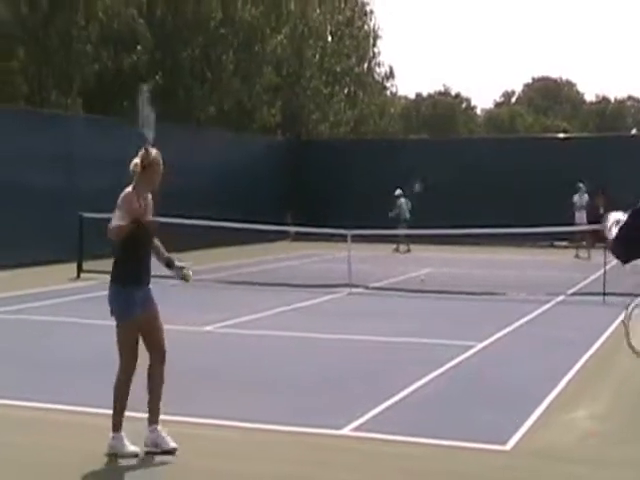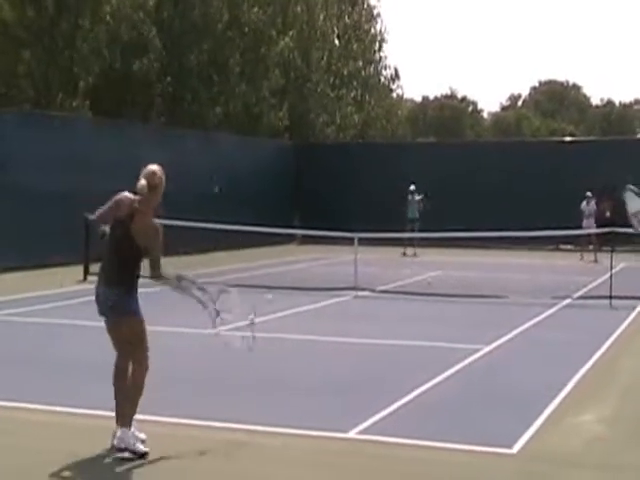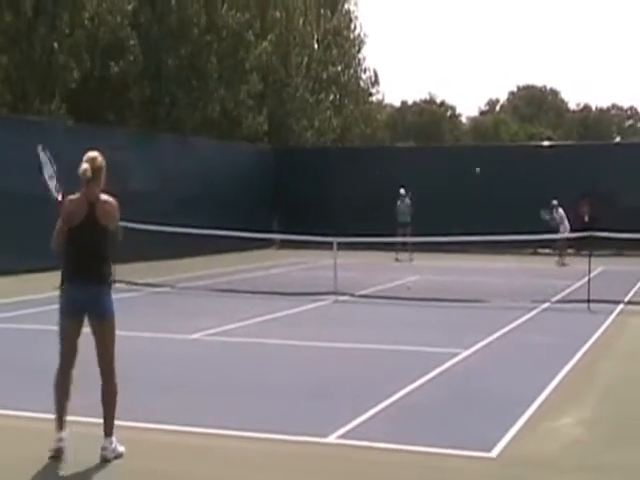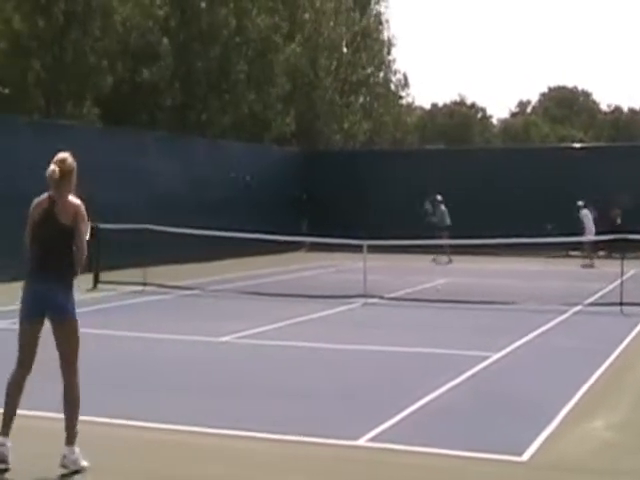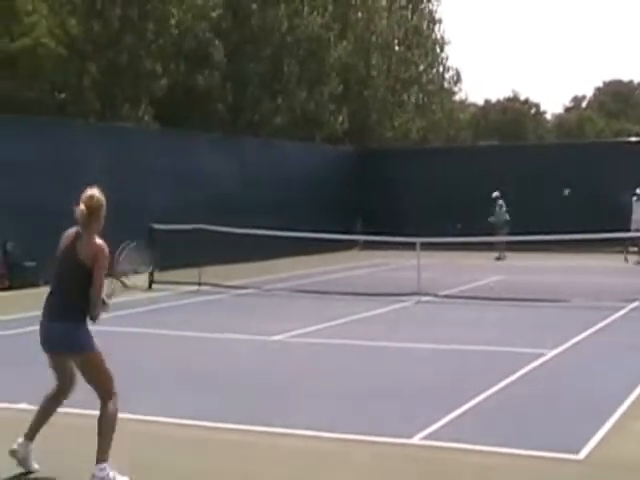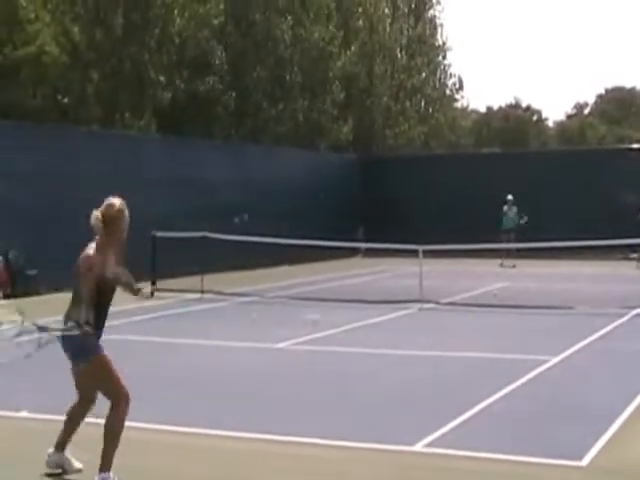
dt=0.7s
person 1, frame 1
left shoulder: (147, 199)
right shoulder: (129, 197)
right elbow: (113, 233)
left wrist: (170, 263)
right wrist: (129, 220)
left hip: (141, 289)
right hip: (124, 290)
left knee: (158, 354)
right knee: (128, 363)
left ankle: (153, 429)
right ankle: (116, 437)
person 1, frame 2
left shoulder: (124, 200)
right shoulder: (152, 228)
left elbow: (96, 219)
right elbow: (155, 272)
right wrist: (168, 275)
left hip: (105, 290)
right hip: (122, 294)
left knee: (124, 357)
right knee: (140, 362)
left ankle: (122, 427)
right ankle: (125, 433)
person 1, frame 3
left shoulder: (69, 204)
right shoulder: (111, 206)
left elbow: (56, 244)
left hip: (72, 290)
right hip: (99, 292)
left knee: (66, 364)
right knee: (107, 369)
left ankle: (60, 433)
right ankle: (109, 442)
person 1, frame 4
left shoulder: (37, 204)
right shoulder: (75, 206)
left elbow: (29, 246)
right elbow: (81, 255)
left hip: (33, 289)
right hip: (59, 292)
right knee: (70, 375)
right ankle: (70, 451)
person 1, frame 5
left shoulder: (68, 236)
right shoulder: (99, 247)
right elbow: (95, 301)
left wrist: (95, 302)
right wrist: (99, 306)
left hip: (49, 326)
right hip: (71, 329)
left knee: (63, 388)
right knee: (109, 396)
left ankle: (24, 444)
person 1, frame 6
left shoulder: (112, 251)
right shoulder: (93, 257)
left elbow: (118, 275)
right elbow: (82, 305)
left wrist: (133, 287)
right wrist: (81, 321)
left hip: (84, 338)
right hip: (81, 338)
left knee: (87, 398)
right knee: (120, 399)
left ankle: (58, 454)
